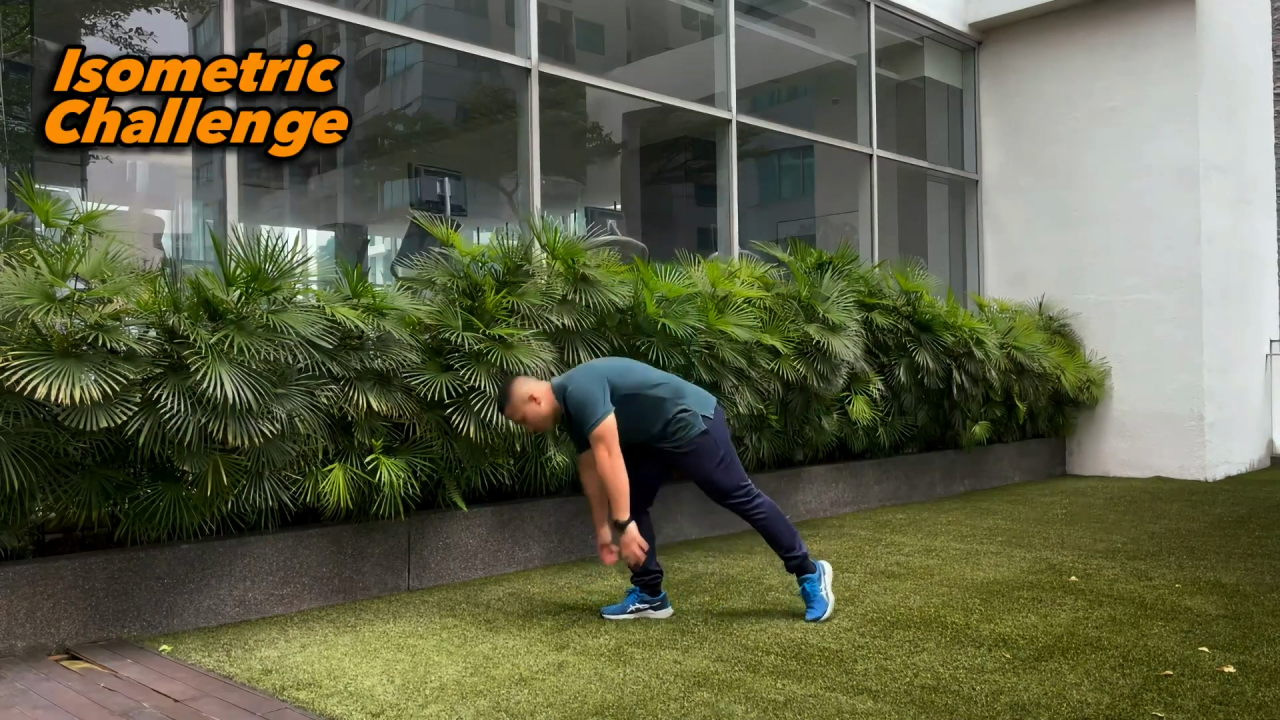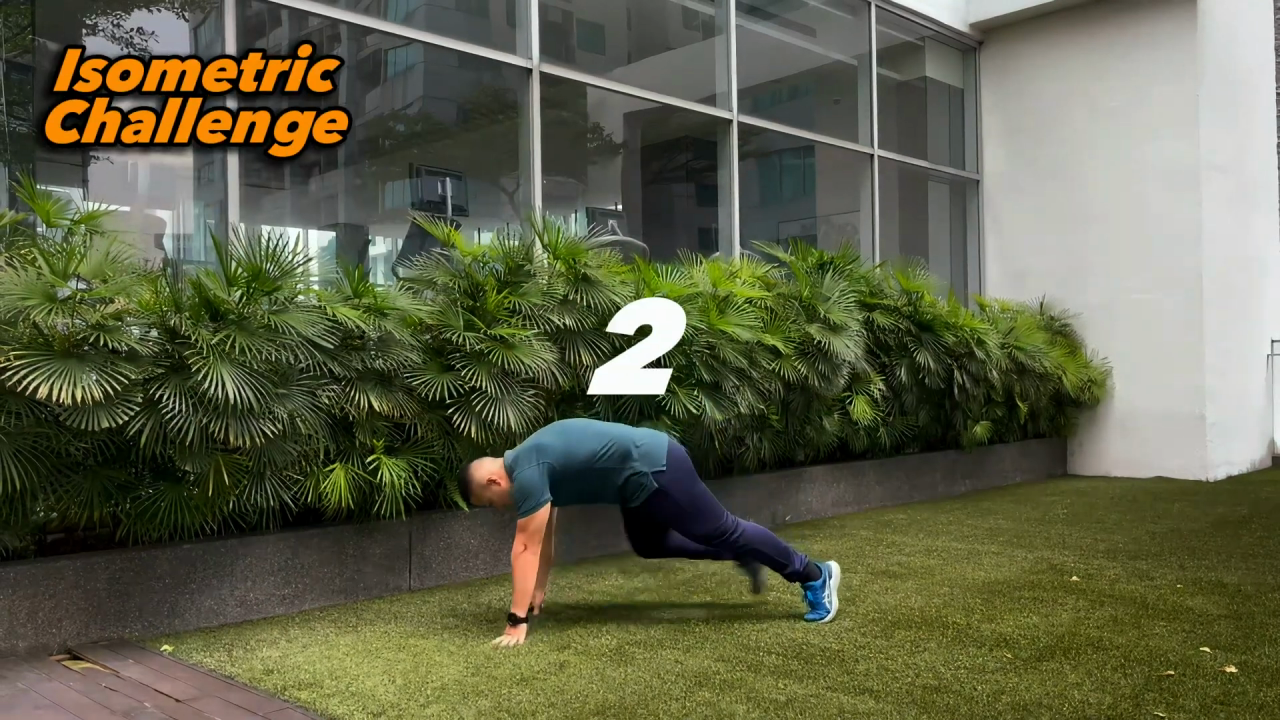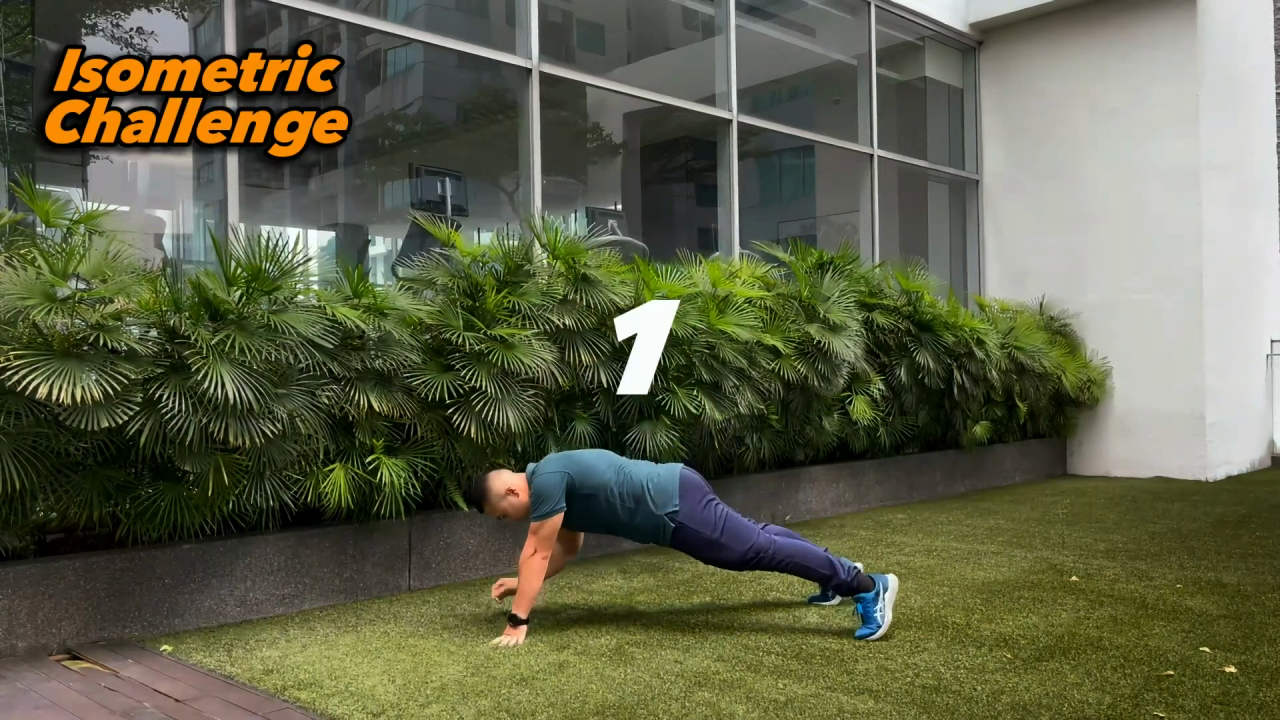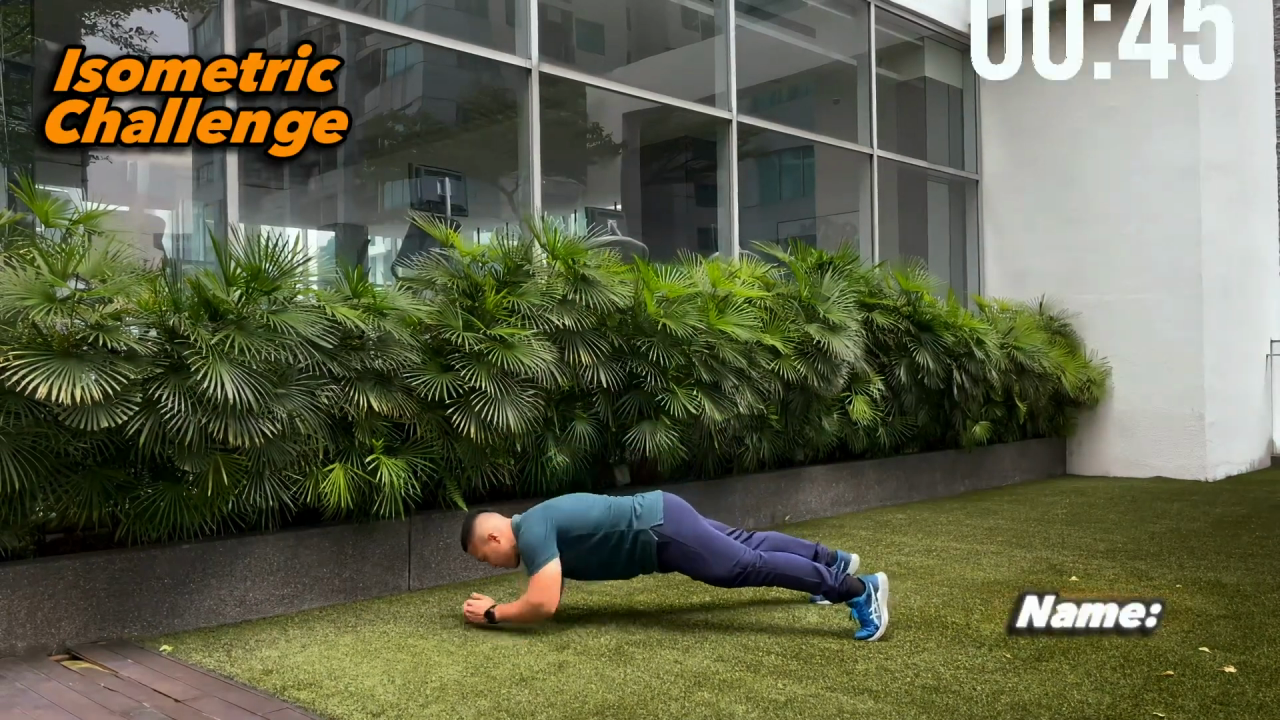
dt=1s
person 1, frame 1
left shoulder: (581, 392)
right shoulder: (570, 410)
left elbow: (610, 457)
right elbow: (591, 469)
left wrist: (624, 524)
right wrist: (605, 528)
left hip: (691, 421)
left knee: (740, 497)
right knee: (629, 506)
left ankle: (810, 573)
right ankle: (650, 595)
person 1, frame 2
left shoulder: (527, 474)
right shoulder: (531, 462)
left elbow: (525, 548)
right elbow: (544, 536)
left wrist: (517, 620)
right wrist: (538, 591)
left hip: (651, 467)
right hip: (647, 456)
left knee: (721, 530)
right knee: (649, 544)
left ankle: (814, 575)
right ankle: (743, 555)
person 1, frame 3
left shoulder: (546, 481)
right shoulder: (555, 479)
left elbow: (536, 552)
right elbow: (567, 546)
left wrist: (518, 621)
right wrist: (523, 583)
left hip: (674, 509)
right hip: (674, 488)
left knee: (758, 550)
right knee: (754, 535)
left ankle: (867, 587)
right ankle: (837, 569)
person 1, frame 4
left shoulder: (533, 531)
right shoulder: (535, 531)
left elbow: (544, 604)
right elbow: (547, 600)
left wrist: (494, 612)
right wrist: (496, 611)
left hip: (659, 529)
right hip: (658, 522)
left knee: (746, 565)
right knee: (746, 544)
left ankle: (858, 590)
right ankle: (833, 561)
